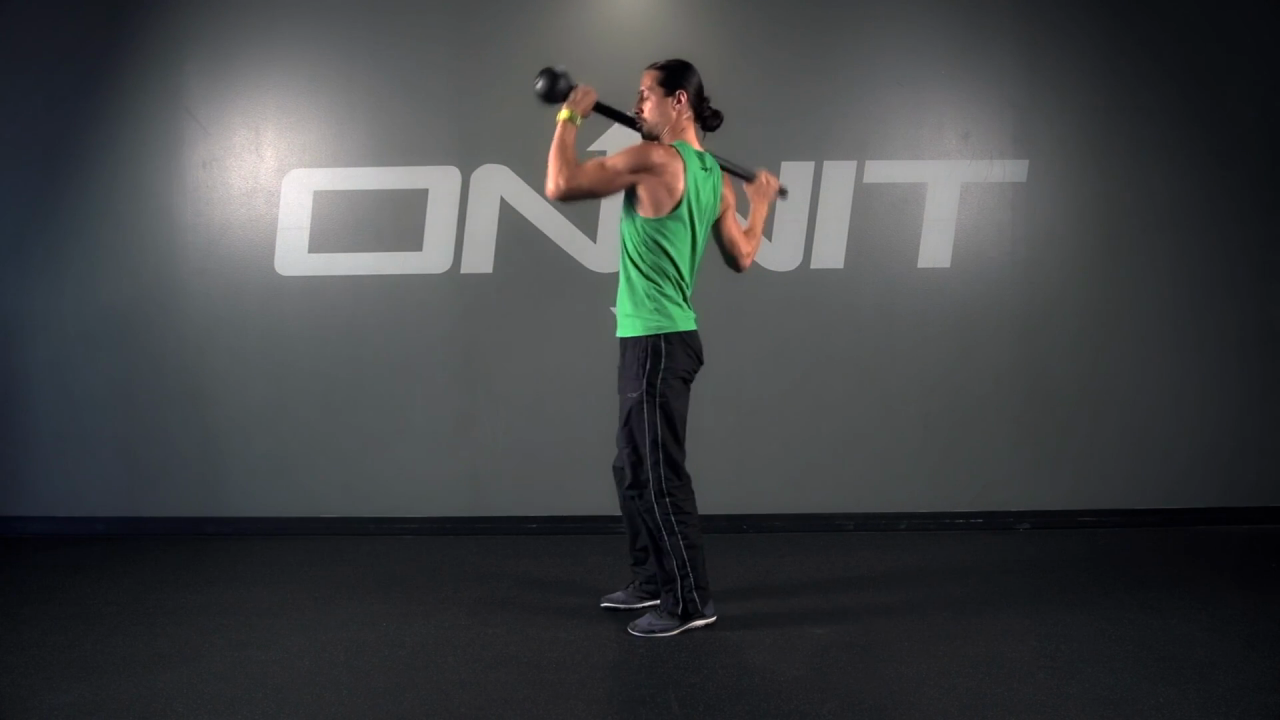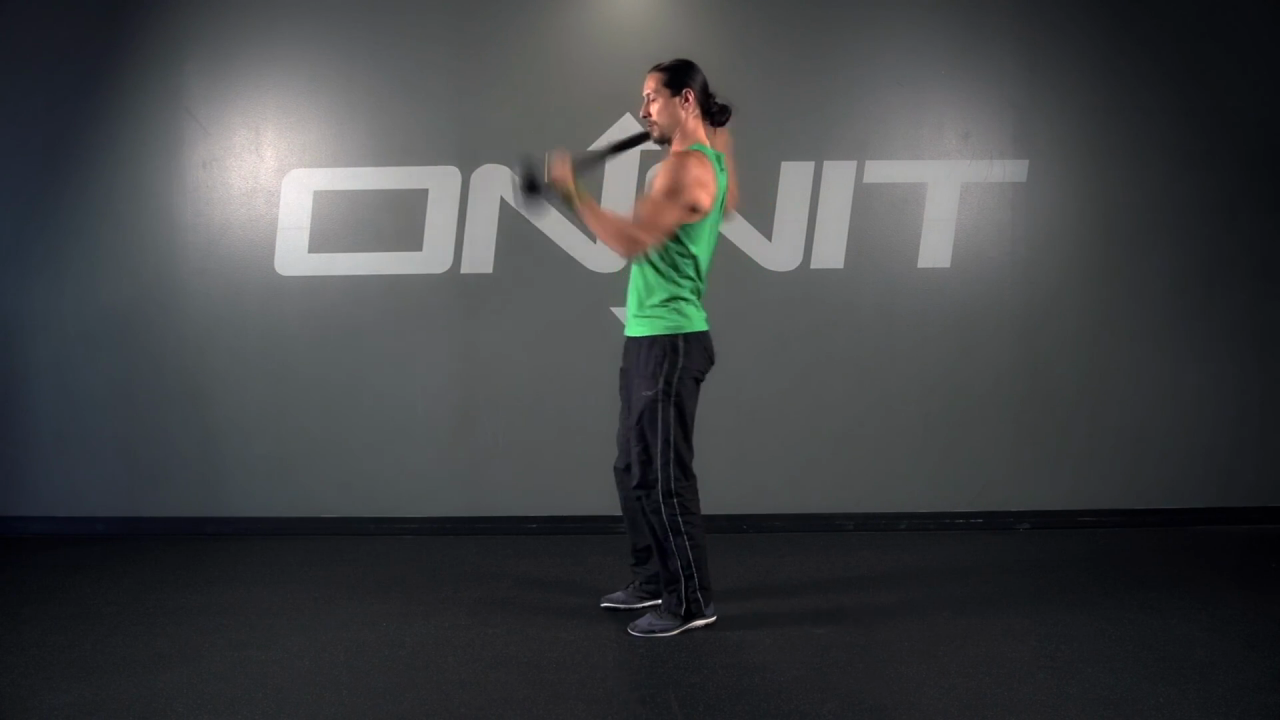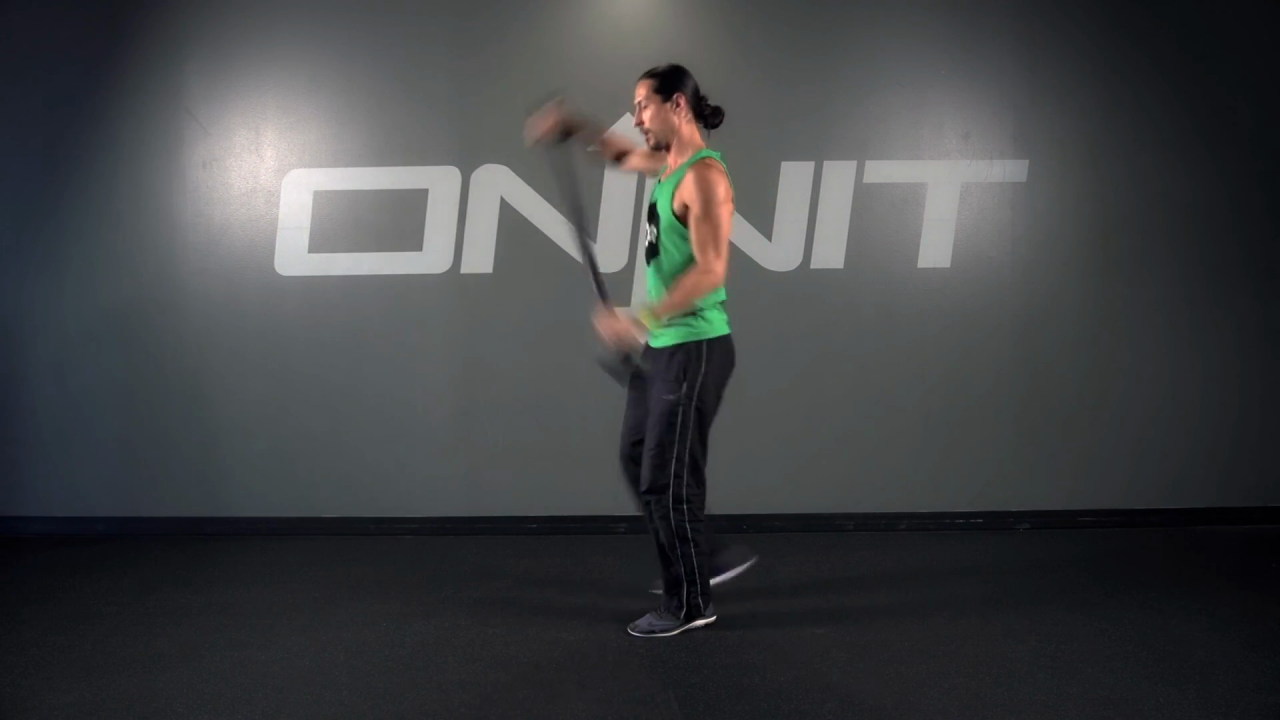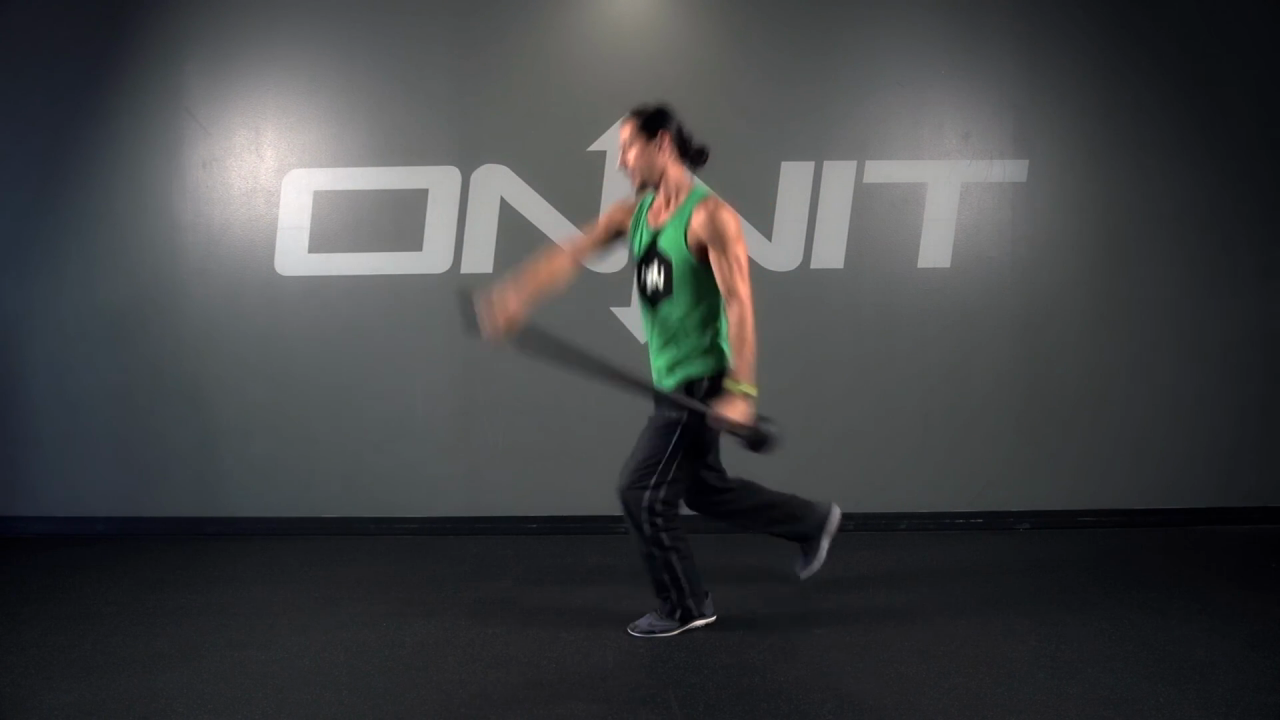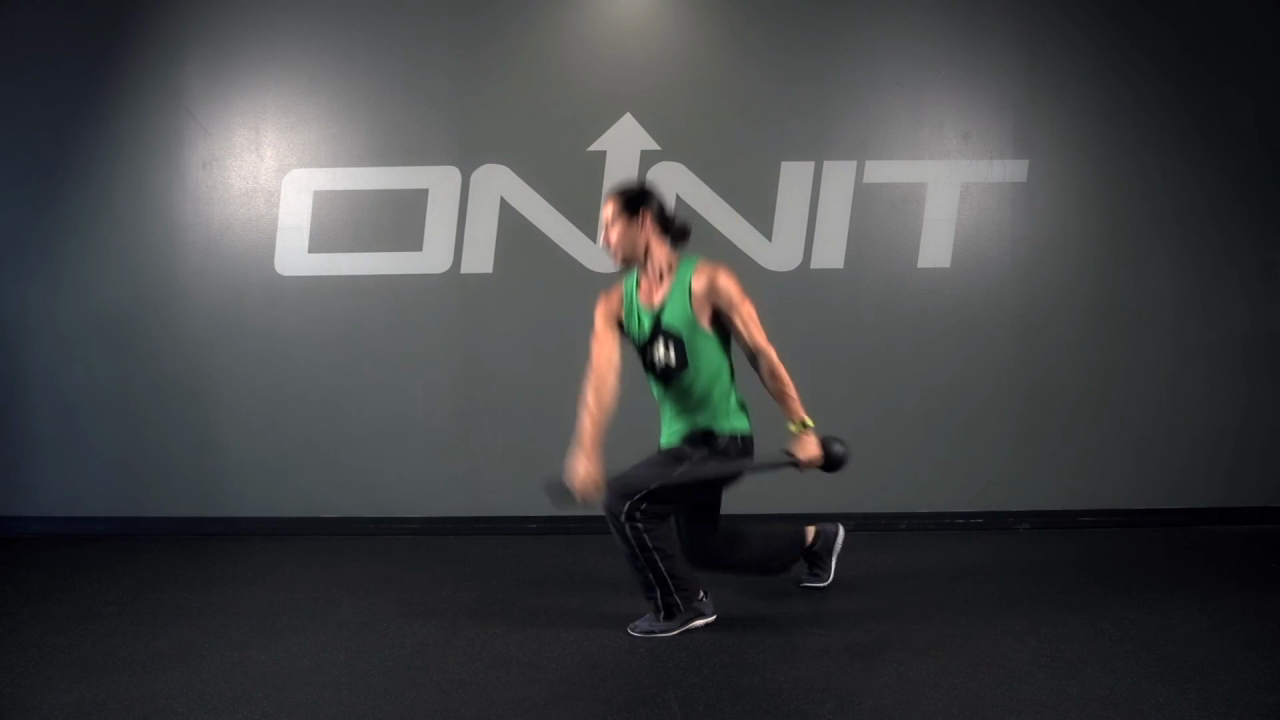
dt=0.2s
person 1, frame 1
left shoulder: (654, 160)
right shoulder: (714, 177)
left elbow: (559, 186)
right elbow: (742, 256)
left wrist: (570, 116)
right wrist: (761, 201)
left hip: (655, 342)
right hip: (657, 338)
left knee: (657, 476)
right knee: (633, 471)
left ankle: (690, 601)
right ankle: (654, 580)
person 1, frame 2
left shoulder: (686, 166)
right shoulder: (709, 161)
left elbow: (633, 242)
right elbow: (720, 201)
left wrist: (574, 193)
right wrist: (717, 136)
left hip: (671, 342)
right hip: (653, 338)
left knee: (661, 476)
right knee: (634, 470)
left ankle: (690, 601)
right ankle: (654, 578)
person 1, frame 3
left shoulder: (705, 176)
right shoulder: (674, 164)
left elbow: (710, 271)
right elbow: (628, 155)
left wrist: (643, 318)
right wrist: (572, 126)
left hip: (695, 349)
right hip: (664, 347)
left knee: (667, 479)
right knee: (639, 461)
left ankle: (689, 603)
right ankle: (709, 555)
person 1, frame 4
left shoulder: (709, 214)
right shoulder: (635, 210)
left elbow: (739, 305)
right elbow: (571, 254)
left wrist: (740, 390)
right wrist: (518, 293)
left hip: (703, 382)
right hip: (674, 380)
left knee: (643, 490)
right knee: (702, 487)
left ankle: (686, 605)
right ankle: (811, 521)
person 1, frame 5
left shoulder: (707, 283)
right shoulder: (616, 302)
left elbow: (763, 355)
right elbow: (603, 382)
left wrist: (802, 428)
right wrist: (586, 452)
left hip: (720, 439)
right hip: (680, 440)
left knee: (624, 501)
right knee: (705, 547)
left ankle: (681, 606)
right ankle: (814, 540)
